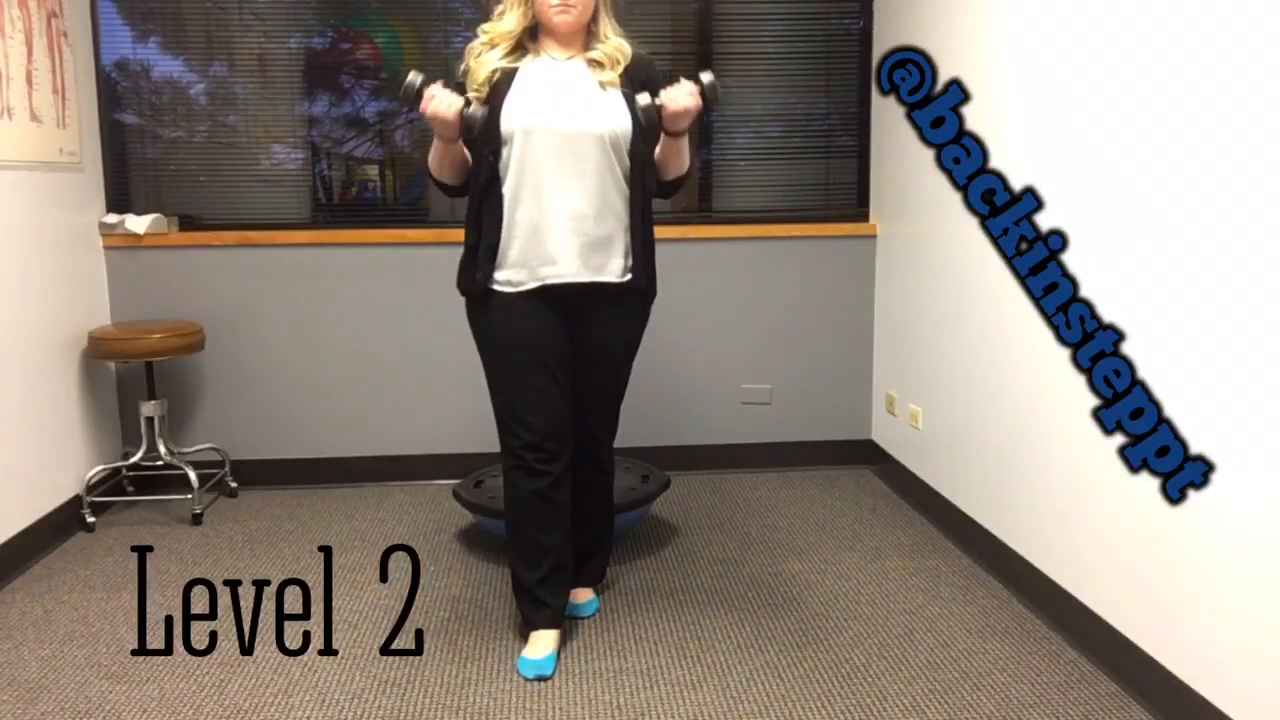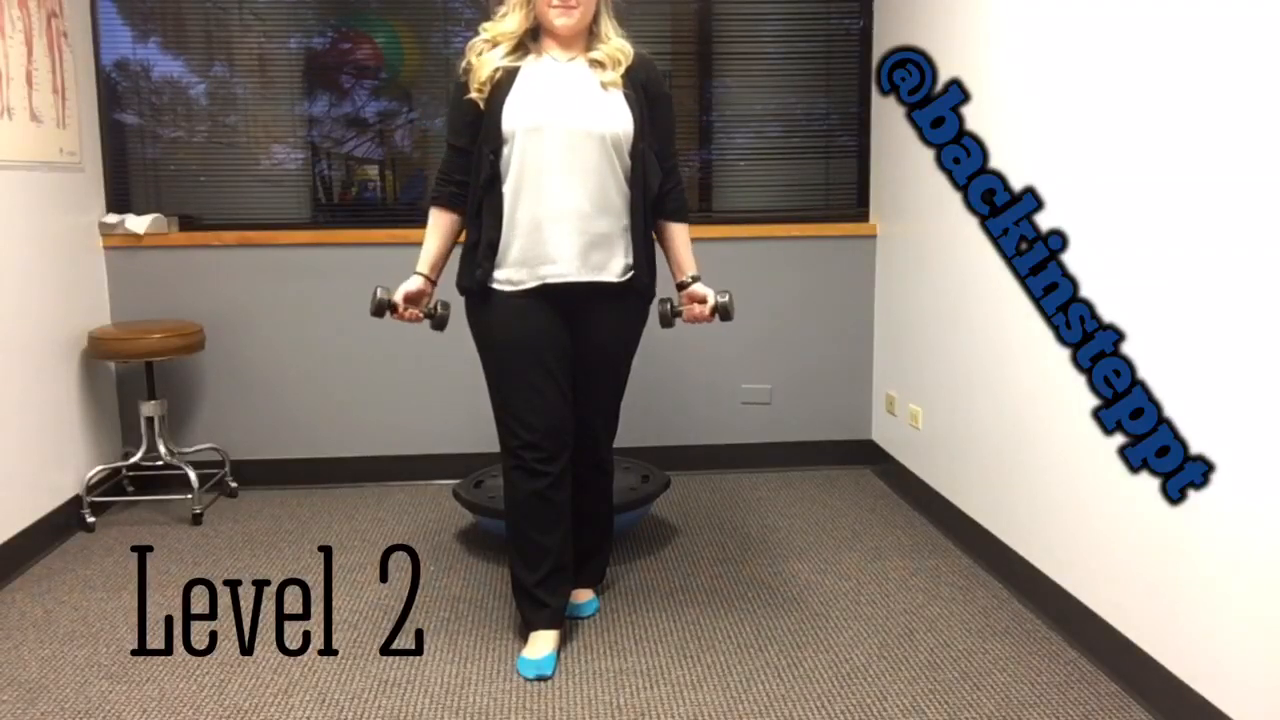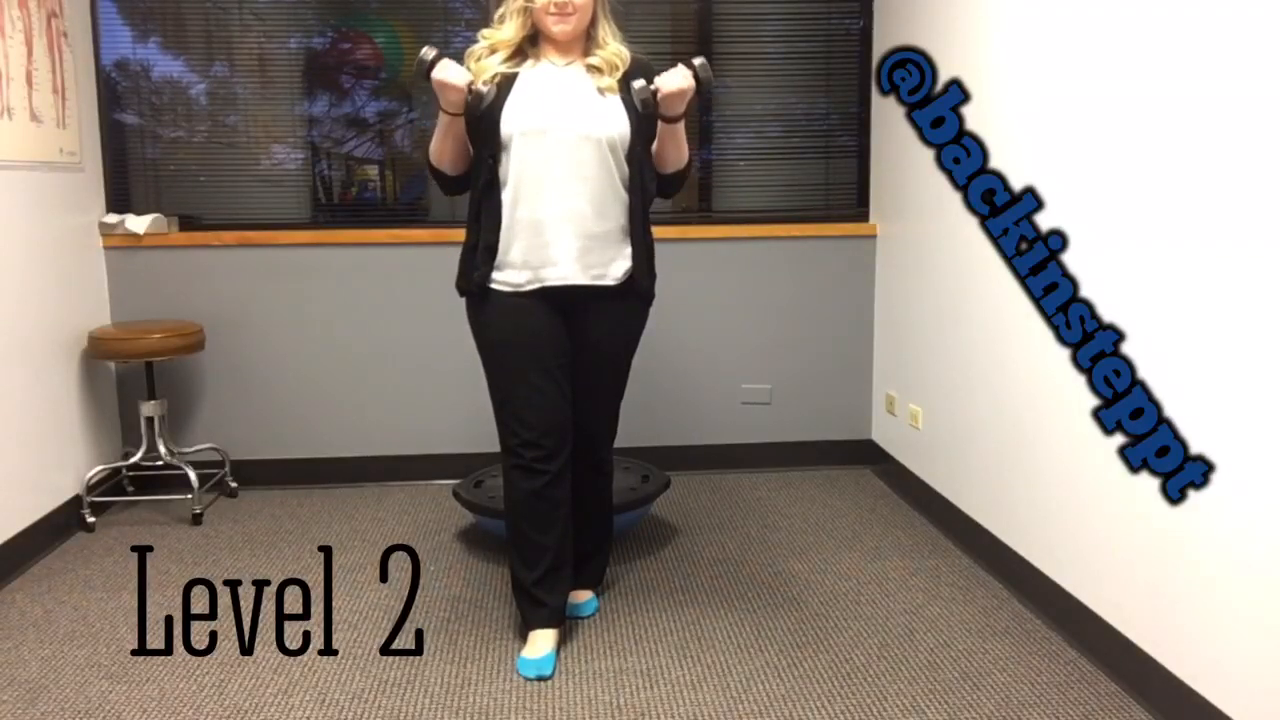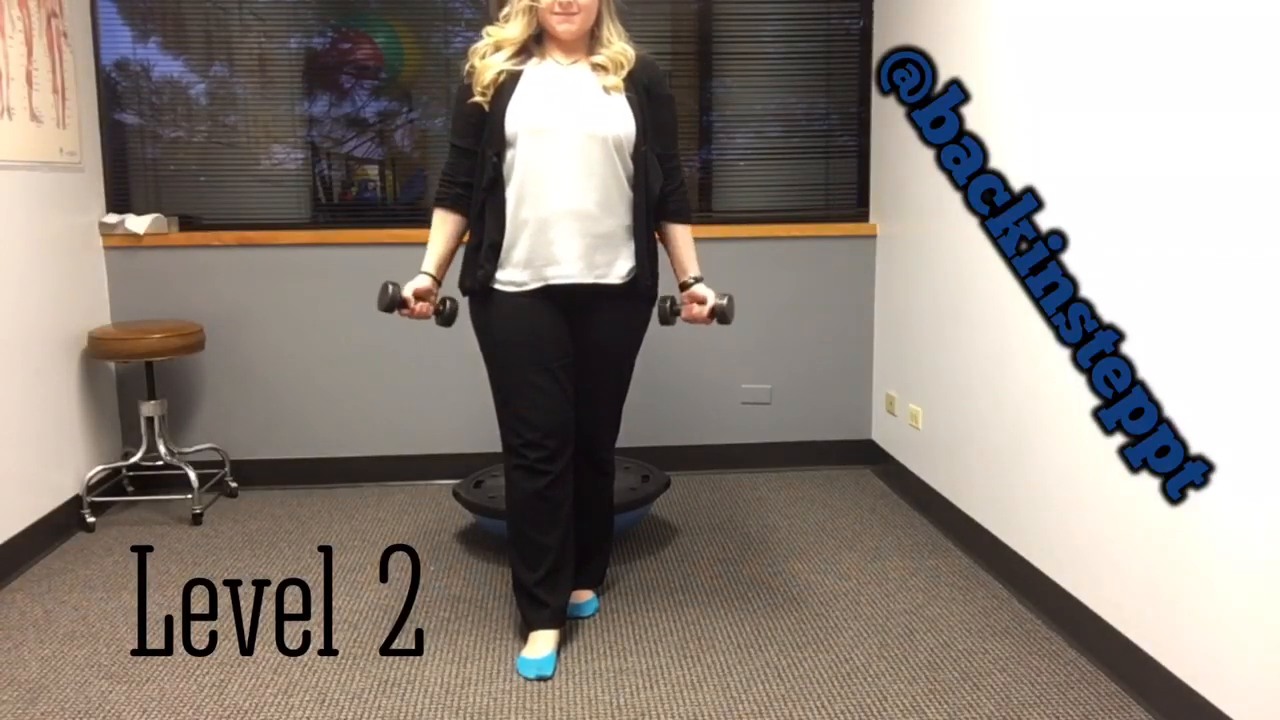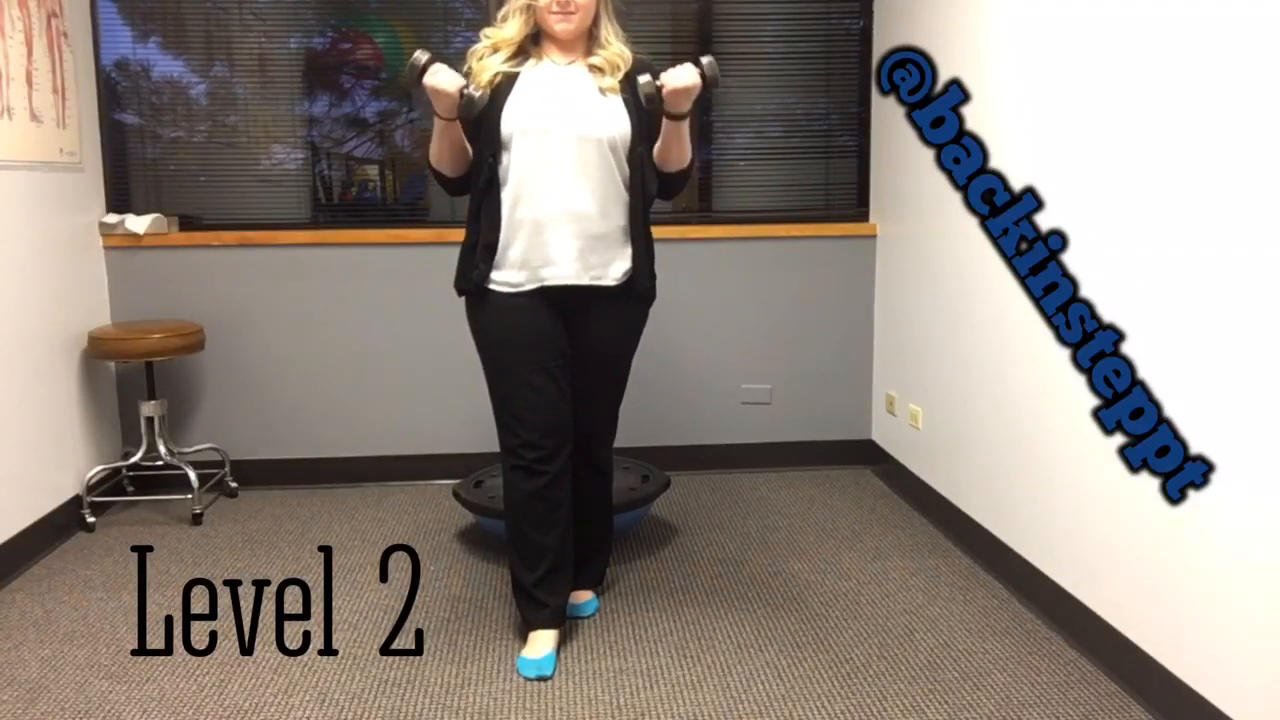
dt=1s
person 1, frame 1
left shoulder: (633, 70)
right shoulder: (490, 67)
left elbow: (664, 179)
right elbow: (456, 178)
left wrist: (677, 130)
right wrist: (444, 133)
left hip: (610, 288)
right hip: (513, 290)
left knee: (593, 438)
right knee: (532, 446)
left ankle: (585, 575)
right ankle: (542, 614)
person 1, frame 2
left shoulder: (635, 73)
right shoulder: (489, 69)
left elbow: (664, 185)
right elbow: (456, 180)
left wrist: (687, 277)
right wrist: (425, 274)
left hip: (611, 288)
right hip: (514, 290)
left knee: (592, 439)
right knee: (533, 448)
left ankle: (585, 577)
right ankle: (543, 615)
person 1, frame 3
left shoulder: (631, 74)
right shoulder: (491, 70)
left elbow: (666, 178)
right elbow: (453, 176)
left wrist: (673, 117)
right wrist: (450, 111)
left hip: (609, 288)
right hip: (513, 289)
left knee: (593, 439)
right knee: (532, 446)
left ankle: (584, 577)
right ankle: (541, 614)
person 1, frame 4
left shoulder: (638, 75)
right shoulder: (491, 71)
left elbow: (667, 186)
right elbow: (459, 182)
left wrist: (689, 278)
right wrist: (431, 272)
left hip: (613, 289)
right hip: (516, 290)
left knee: (594, 440)
right knee: (535, 446)
left ankle: (584, 578)
right ankle: (542, 614)
person 1, frame 5
left shoulder: (632, 74)
right shoulder: (492, 70)
left elbow: (668, 180)
right elbow: (457, 176)
left wrist: (678, 116)
right wrist: (444, 115)
left hip: (609, 289)
right hip: (512, 289)
left knee: (593, 439)
right knee: (531, 447)
left ankle: (585, 577)
right ankle: (541, 615)
